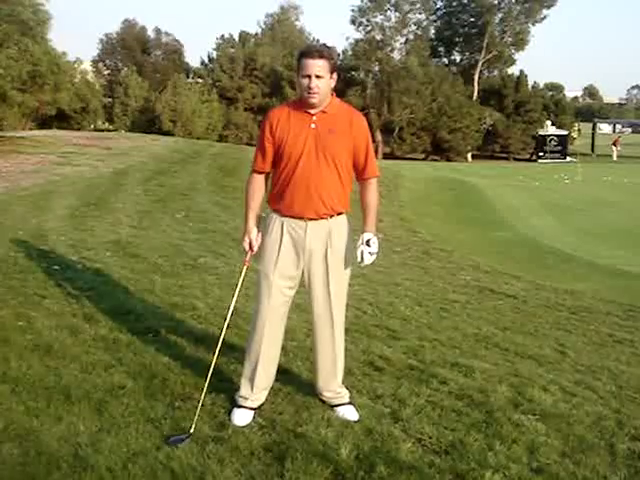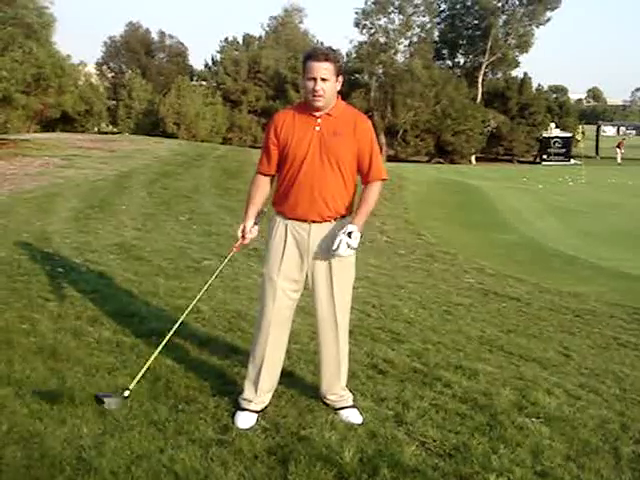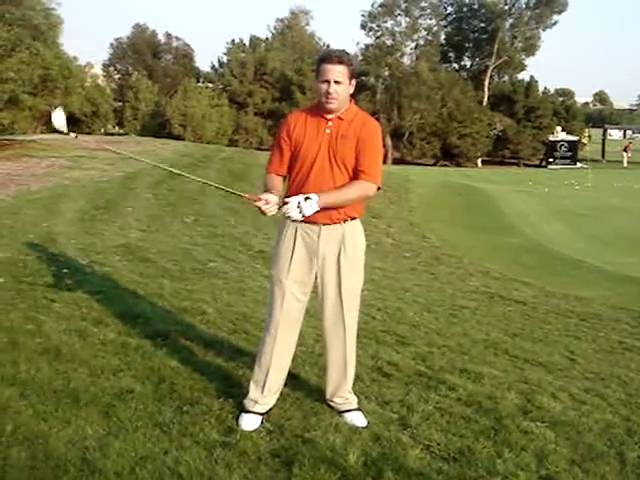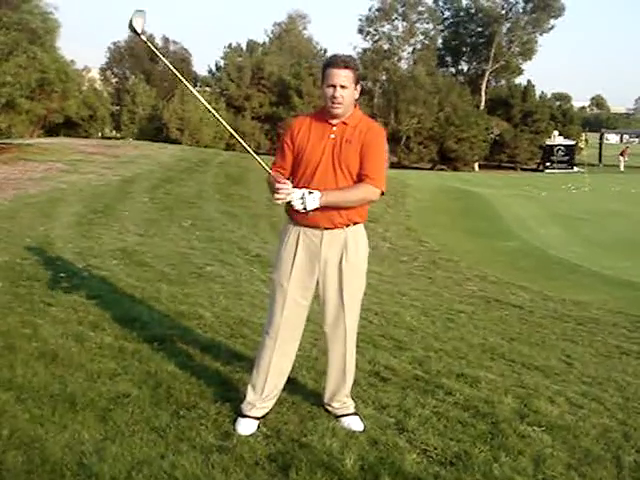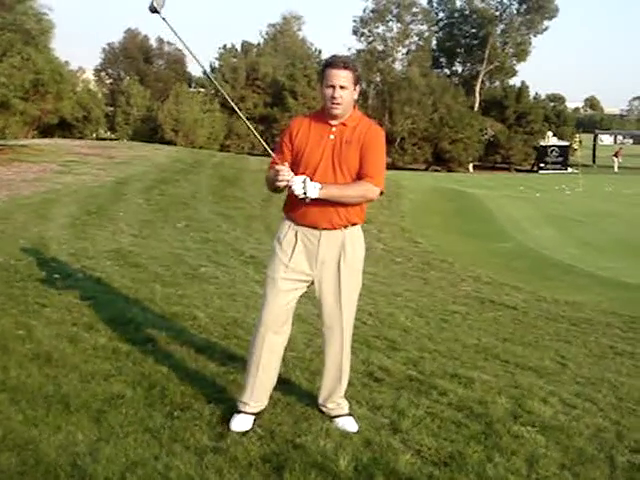
dt=0.3s
person 1, frame 1
left shoulder: (353, 120)
right shoulder: (276, 118)
left elbow: (368, 178)
right elbow: (259, 174)
left wrist: (370, 229)
right wrist: (250, 225)
left hip: (331, 230)
right hip: (282, 227)
left knee: (330, 312)
right knee: (269, 310)
left ankle: (332, 389)
right ankle: (251, 393)
person 1, frame 2
left shoulder: (357, 123)
right shoulder: (281, 120)
left elbow: (374, 179)
right elbow: (265, 173)
left wrist: (356, 224)
right wrist: (250, 216)
left hip: (335, 235)
right hip: (286, 230)
left knee: (334, 315)
right knee: (273, 313)
left ankle: (336, 392)
right ankle: (254, 397)
person 1, frame 3
left shoulder: (366, 126)
right shoulder: (294, 122)
left elbow: (368, 184)
right elbow: (276, 172)
left wrist: (316, 201)
right wrist: (272, 196)
left hip: (343, 234)
right hip: (295, 234)
left knee: (341, 318)
right knee: (282, 315)
left ankle: (341, 395)
right ankle: (259, 398)
person 1, frame 4
left shoulder: (371, 132)
right shoulder: (298, 126)
left elbow: (371, 190)
right elbow: (277, 175)
left wrist: (316, 197)
right wrist: (279, 186)
left hip: (346, 240)
right hip: (299, 236)
left knee: (342, 324)
right knee: (282, 320)
left ankle: (339, 400)
right ankle: (256, 402)
person 1, frame 5
left shoulder: (371, 133)
right shoulder: (298, 127)
left elbow: (371, 189)
right elbow: (272, 179)
left wrist: (315, 188)
right wrist: (279, 179)
left hip: (343, 241)
right hip: (295, 234)
left knee: (338, 324)
right knee: (272, 316)
left ankle: (333, 401)
right ankle: (251, 400)
